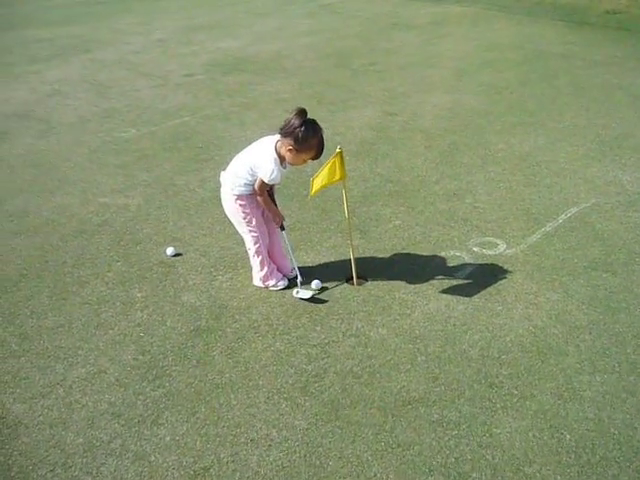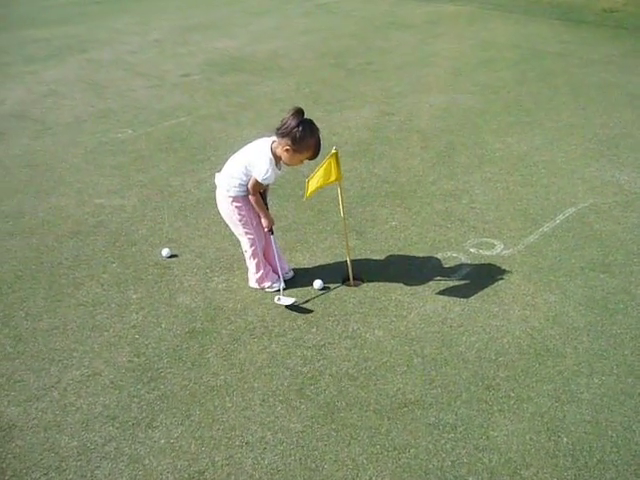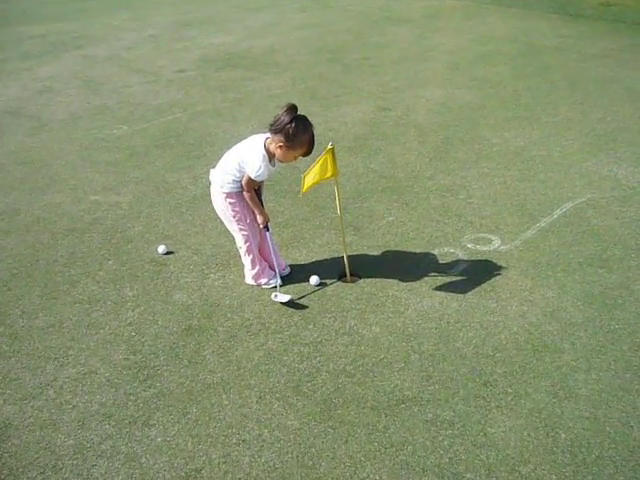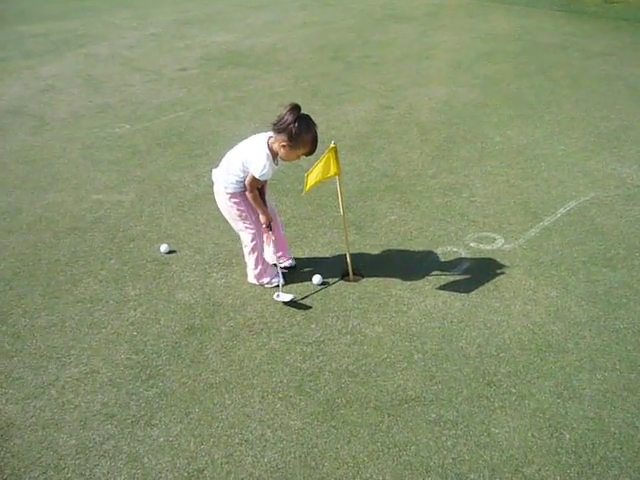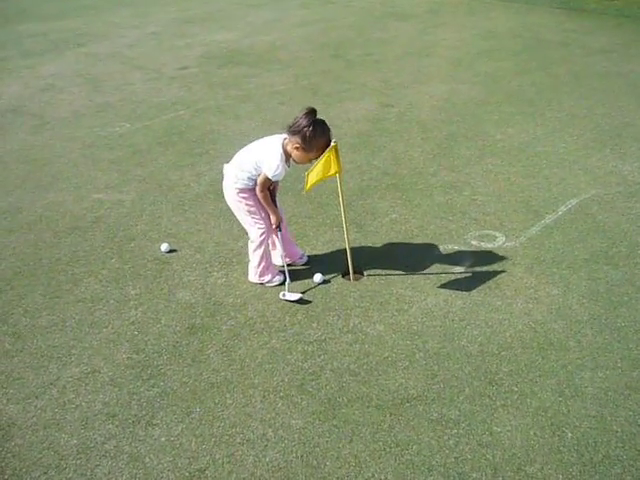
dt=0.3s
person 1, frame 1
left shoulder: (279, 141)
right shoulder: (272, 167)
right elbow: (260, 192)
left wrist: (270, 189)
right wrist: (276, 214)
left hip: (251, 188)
right hip: (237, 194)
left knee: (271, 228)
right knee: (257, 236)
left ankle: (281, 267)
right ankle: (266, 277)
person 1, frame 2
left shoulder: (274, 143)
right shoulder: (266, 167)
right elbow: (252, 192)
left wrist: (264, 202)
right wrist: (265, 216)
left hip: (244, 190)
right hip: (232, 196)
left knee: (265, 231)
right knee: (253, 237)
left ankle: (276, 268)
right ankle: (261, 278)
person 1, frame 3
left shoulder: (269, 141)
right shoulder: (259, 163)
right elbow: (247, 189)
left wrist: (261, 208)
right wrist: (260, 213)
left hip: (241, 186)
right hip: (227, 192)
left knee: (260, 228)
right knee: (247, 234)
left ankle: (273, 265)
right ankle: (258, 275)
person 1, frame 4
left shoulder: (272, 139)
right shoulder: (263, 163)
right elbow: (250, 189)
left wrist: (263, 193)
right wrist: (262, 212)
left hip: (244, 184)
right hip: (231, 191)
left knee: (272, 218)
right knee: (253, 231)
left ankle: (279, 255)
right ankle: (260, 275)
person 1, frame 5
left shoulder: (285, 141)
right shoulder: (276, 163)
right elbow: (260, 188)
left wrist: (273, 188)
right wrist: (272, 212)
left hip: (253, 182)
right hip: (239, 188)
left knee: (278, 220)
right knee: (261, 228)
left ankle: (287, 254)
right ankle: (261, 274)
